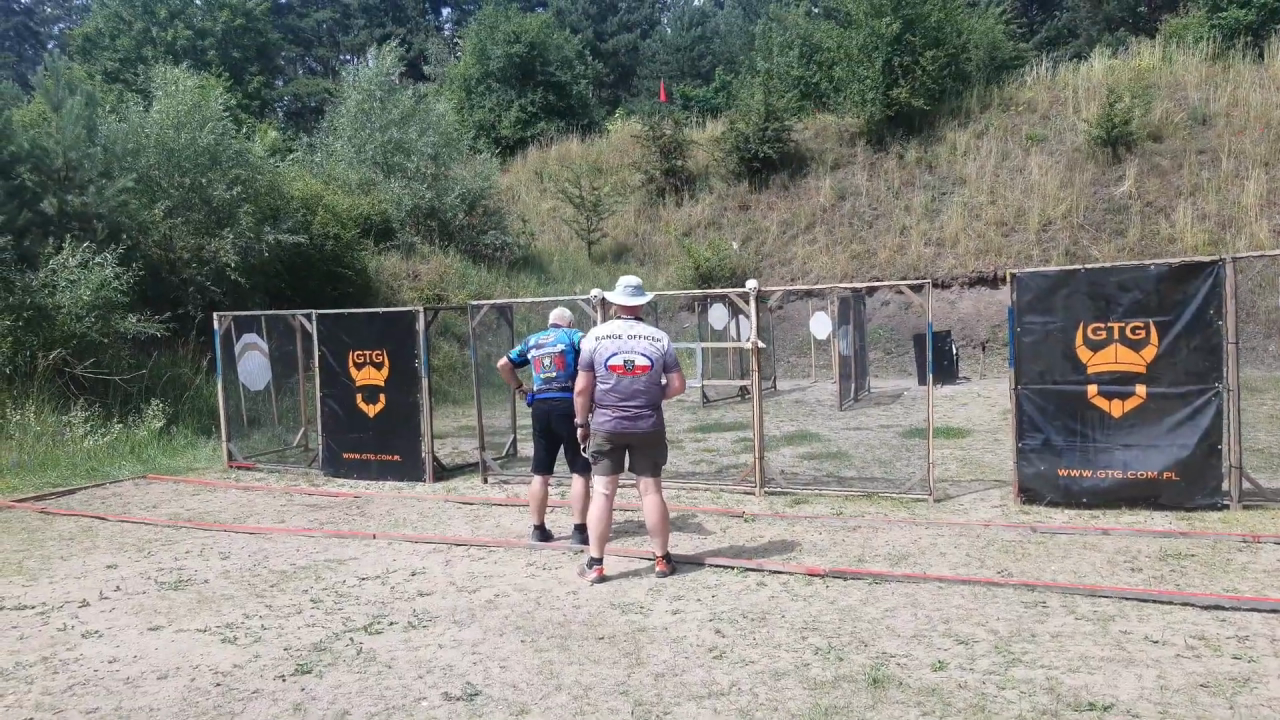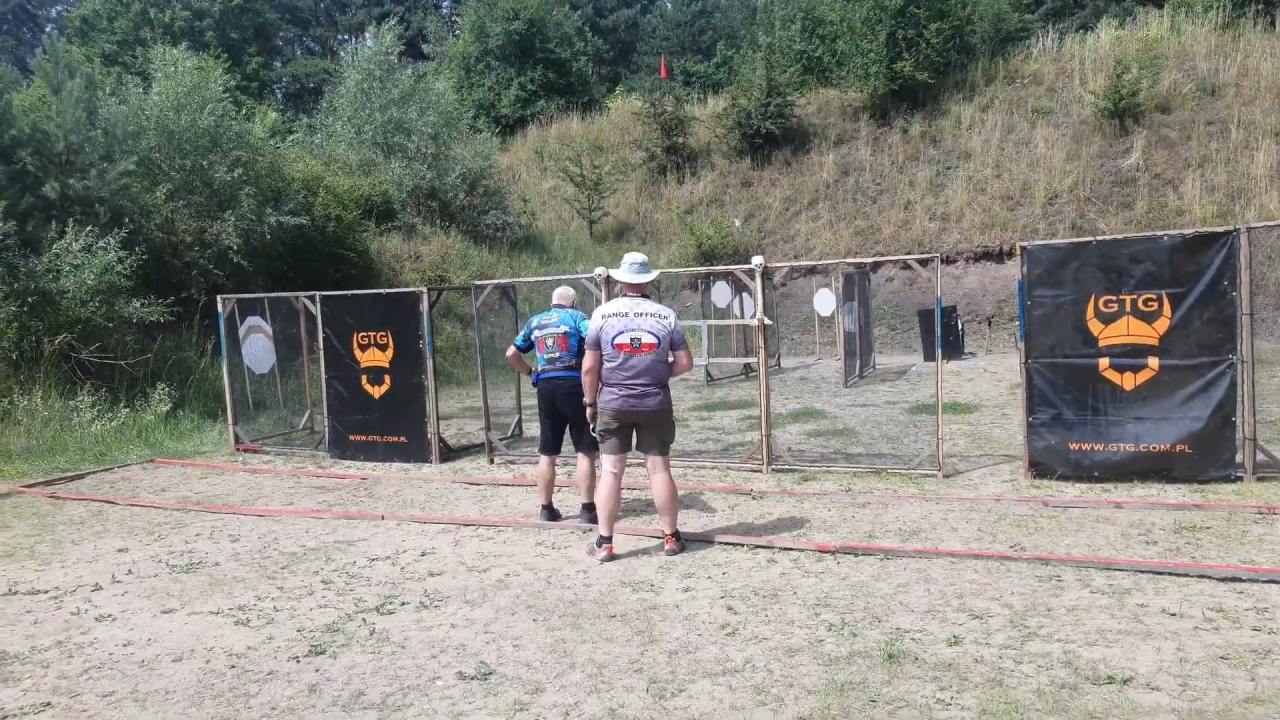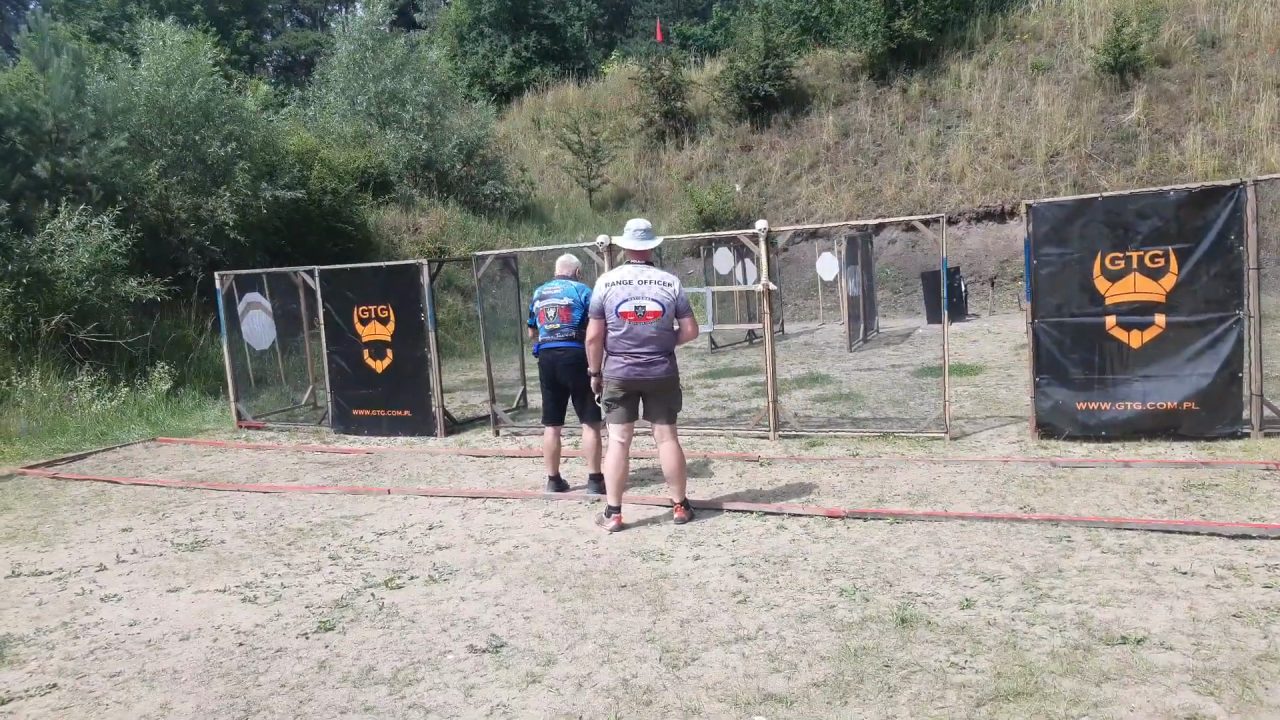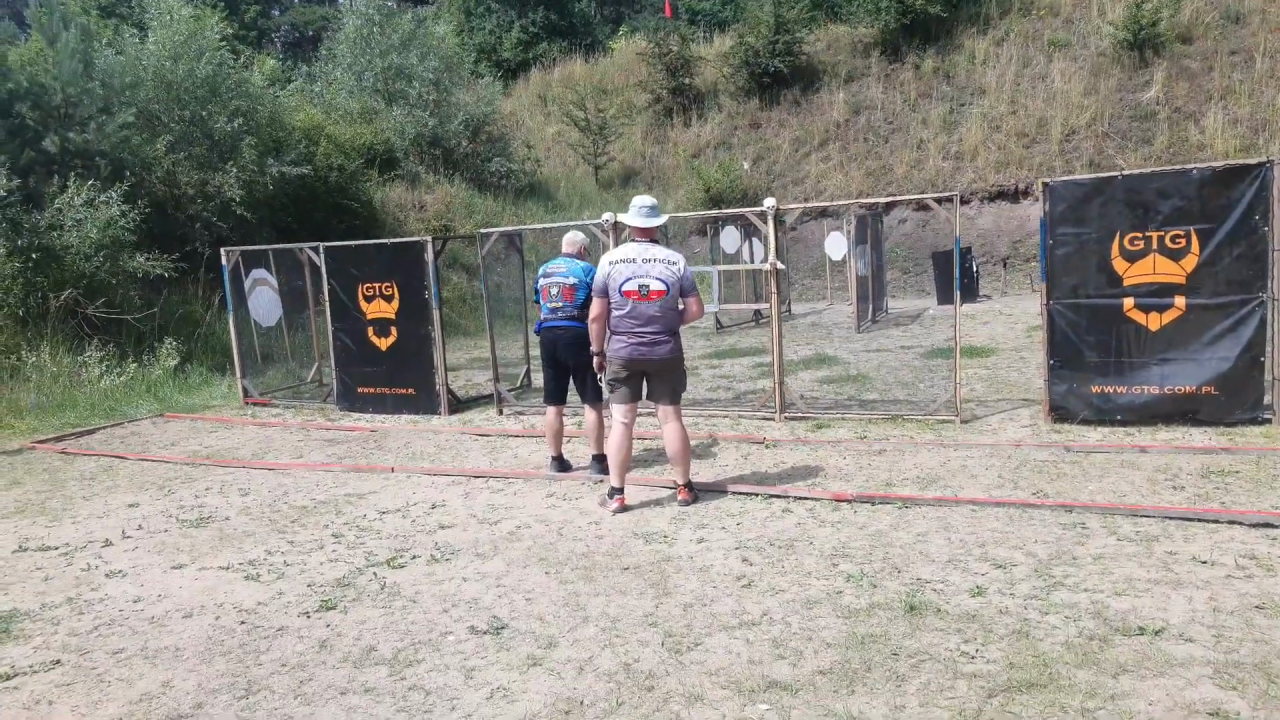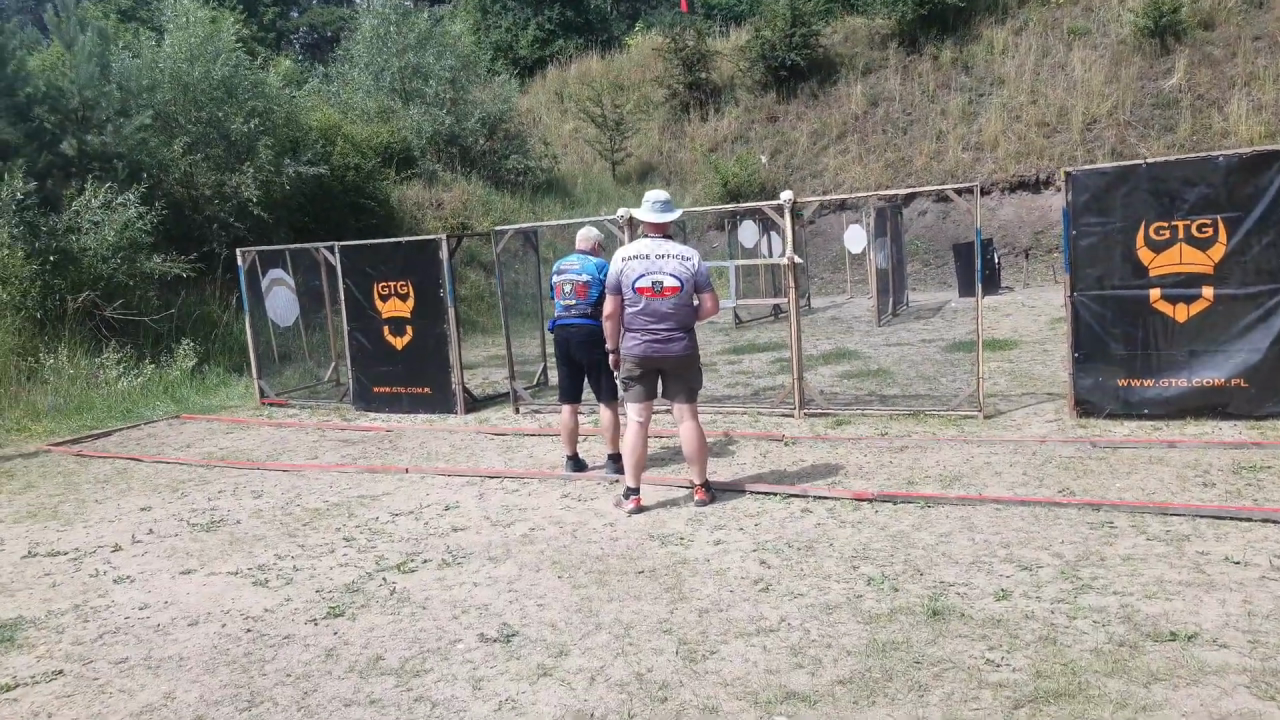
dt=0.2s
person 1, frame 1
left shoulder: (596, 335)
right shoulder: (659, 338)
left elbow: (582, 388)
right elbow: (677, 385)
left wrist: (581, 422)
left hip: (606, 425)
right hip: (648, 426)
left knee: (602, 492)
right knee: (651, 490)
left ankle: (595, 564)
right ankle: (662, 559)
person 1, frame 2
left shoulder: (603, 313)
right shoulder: (666, 315)
left elbow: (589, 367)
right elbow: (684, 363)
left wrist: (590, 402)
left hip: (613, 404)
right hip: (655, 403)
left knee: (610, 471)
right knee: (659, 468)
left ankle: (604, 543)
right ankle: (671, 537)
person 1, frame 3
left shoulder: (606, 282)
right shoulder: (670, 282)
left elbow: (593, 336)
right elbow: (690, 330)
left wrist: (595, 372)
left hip: (618, 372)
right hip: (661, 372)
left knee: (618, 440)
right knee: (667, 437)
left ankle: (613, 513)
right ankle: (680, 506)
person 1, frame 4
left shoulder: (610, 260)
right shoulder: (675, 260)
left elbow: (596, 315)
right elbow: (695, 310)
left wrist: (597, 351)
left hip: (622, 352)
right hip: (665, 352)
left knee: (621, 421)
right knee: (671, 418)
left ankle: (616, 494)
right ankle: (684, 488)
person 1, frame 5
left shoulder: (623, 256)
right shoulder: (689, 256)
left elbow: (610, 313)
right elbow: (710, 306)
left wrist: (613, 349)
left hip: (636, 350)
right hip: (680, 349)
left knee: (636, 420)
right knee: (687, 417)
left ankle: (631, 495)
right ankle: (701, 488)
person 2, frame 1
left shoulder: (532, 341)
right shoulder: (571, 335)
left elbow: (503, 364)
left wrist: (518, 387)
left hip: (541, 407)
right hip: (568, 406)
left knee: (540, 473)
right knee: (580, 472)
left ankle: (538, 529)
right ankle: (579, 531)
person 2, frame 2
left shoulder: (534, 322)
right shoulder: (575, 316)
left elbow: (512, 355)
left wrist: (529, 370)
left hip: (545, 387)
right hip: (573, 385)
left knee: (547, 453)
right knee: (586, 451)
left ankle: (546, 508)
right ankle: (587, 510)
person 2, frame 3
left shoulder: (538, 294)
right shoulder: (580, 289)
left elbow: (532, 332)
left hip: (546, 358)
right hip: (574, 357)
left knee: (552, 425)
right knee: (590, 422)
left ankle: (553, 480)
right ankle: (595, 480)
person 2, frame 4
left shoulder: (543, 270)
right shoulder: (585, 269)
left hip: (548, 336)
right hip: (576, 336)
left knee: (554, 404)
right knee: (592, 402)
left ankle: (556, 460)
right ankle: (598, 461)
person 2, frame 5
left shoulder: (557, 267)
right shoulder: (599, 265)
left hip: (562, 334)
right hip: (590, 334)
left knee: (569, 403)
right knee: (608, 400)
left ankle: (572, 459)
right ankle: (613, 460)
